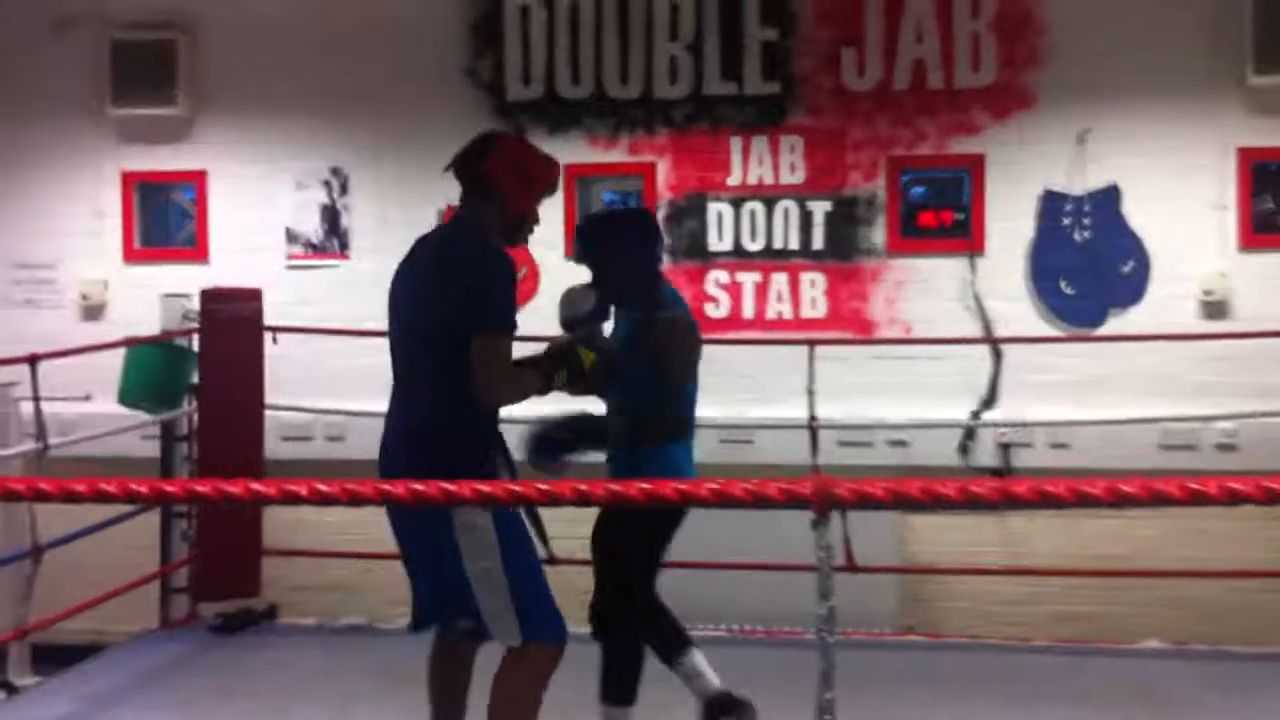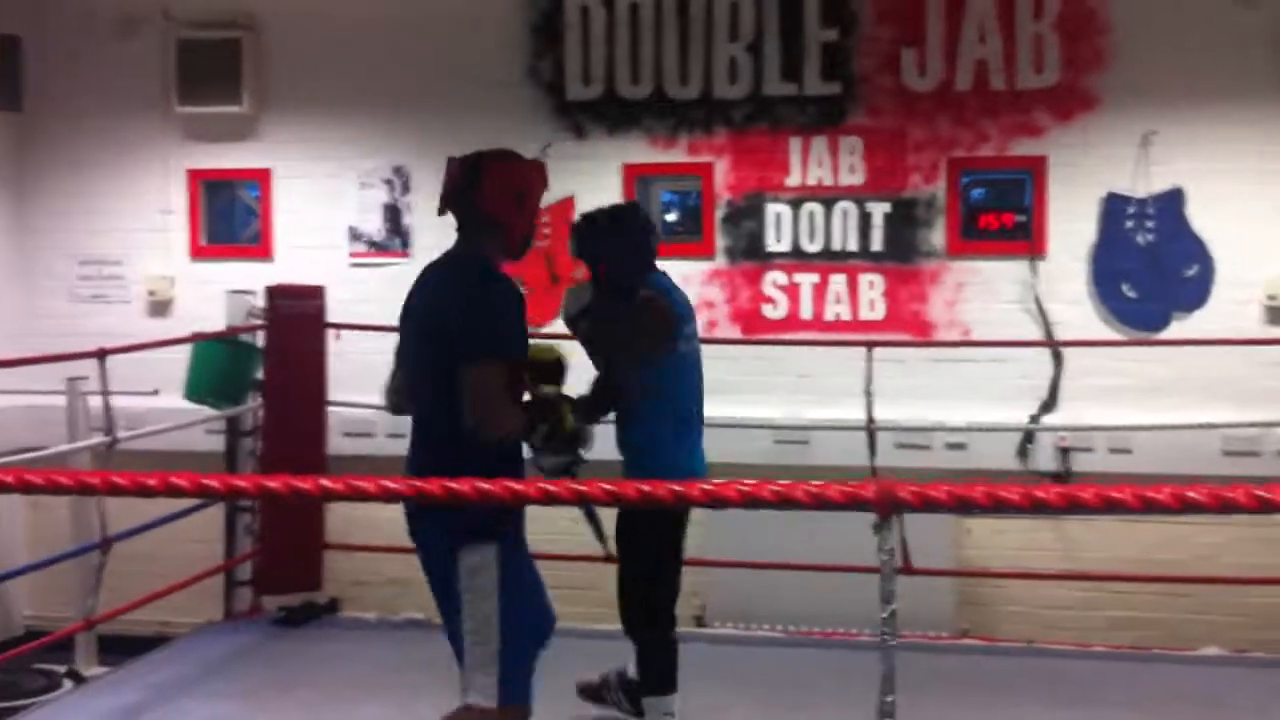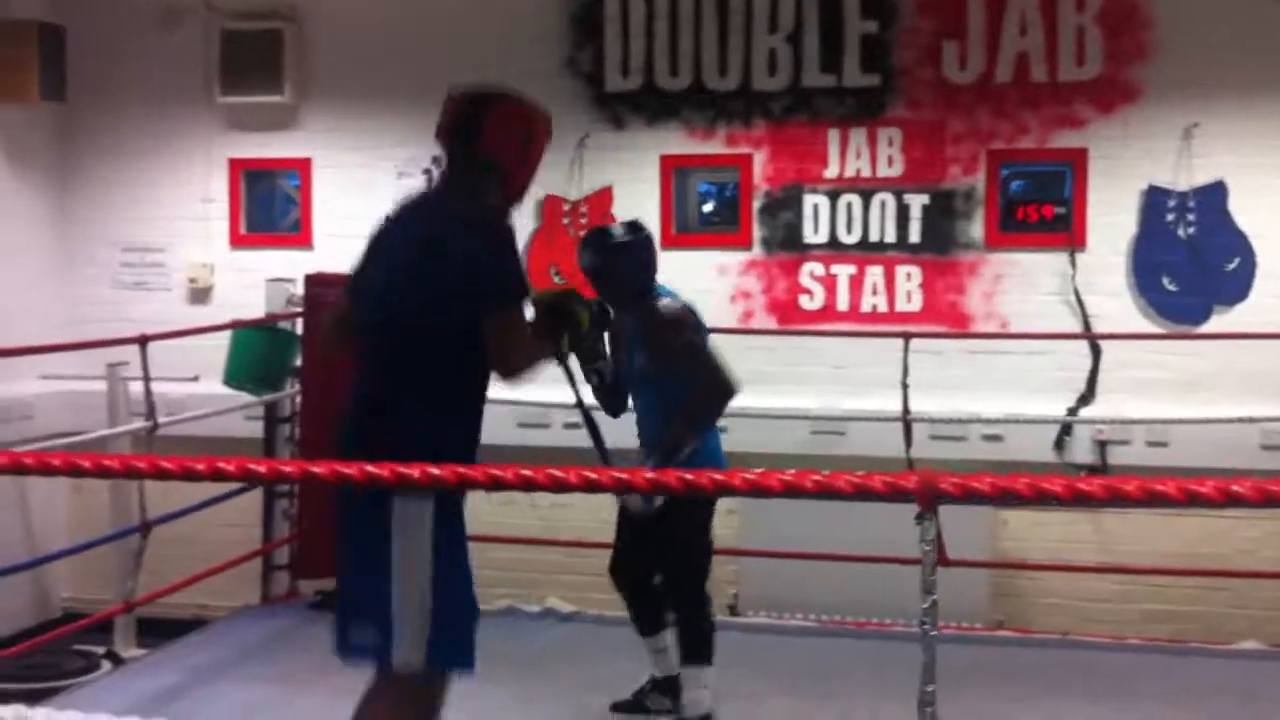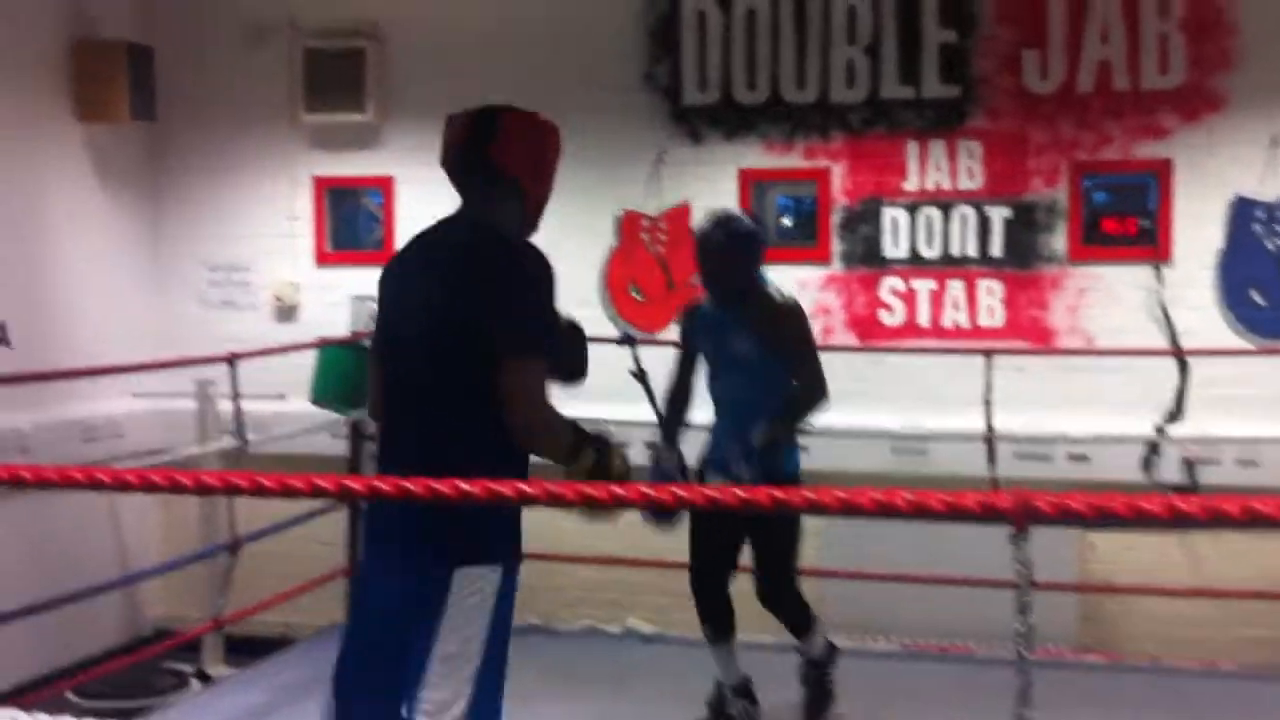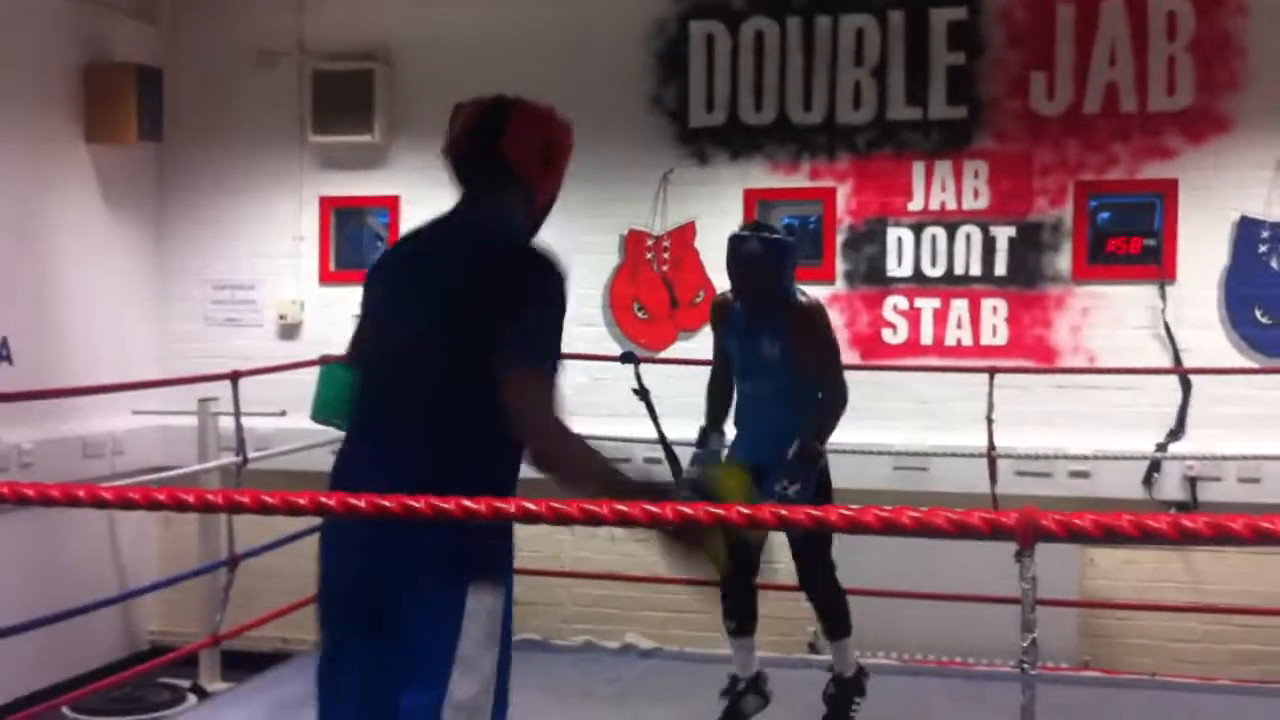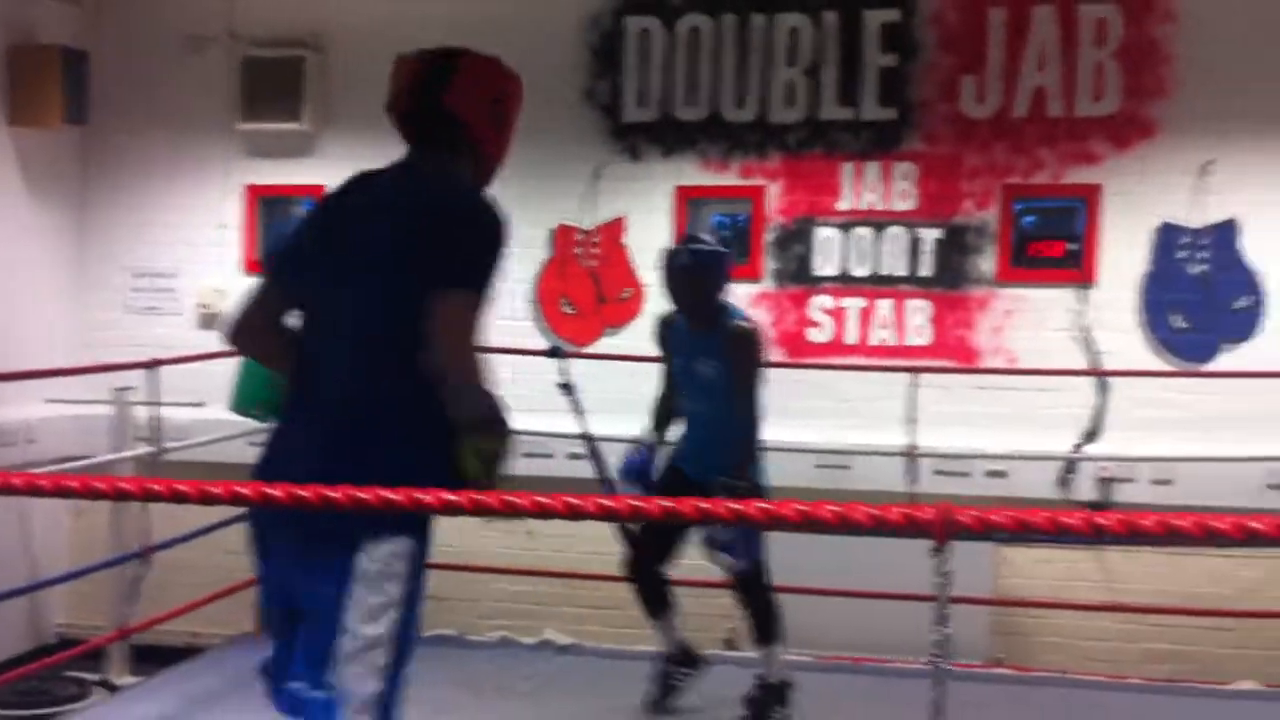
dt=0.3s
person 1, frame 1
left shoulder: (423, 256)
right shoulder: (484, 262)
right elbow: (493, 385)
left wrist: (536, 367)
right wrist: (557, 368)
left hip: (412, 463)
right hip: (455, 472)
left knee: (459, 630)
right knee: (534, 642)
person 1, frame 2
left shoulder: (433, 284)
right shoulder: (490, 292)
left elbow: (400, 396)
right elbow: (486, 416)
left hip: (437, 501)
right hip: (473, 513)
left knee: (511, 658)
person 1, frame 3
left shoulder: (406, 223)
right shoulder: (480, 233)
left elbow: (341, 328)
right elbow: (512, 358)
right wrist: (557, 325)
left hip: (373, 454)
right hip: (414, 468)
left knee: (410, 661)
person 1, frame 4
left shoulder: (412, 260)
right shoulder: (516, 265)
right elbow: (527, 420)
right wrist: (589, 454)
left hip: (399, 521)
right hip: (466, 536)
person 1, frame 5
left shoulder: (397, 262)
right shoulder: (526, 274)
right elbow: (532, 425)
right wrist: (636, 495)
left hip: (358, 536)
right hip: (447, 550)
person 1, frame 6
left shoulder: (342, 206)
right shoulder: (462, 217)
left elbow: (250, 330)
right elbow: (446, 359)
right wrist: (480, 418)
left hip: (292, 483)
right hip: (373, 500)
person 2, frame 1
left shoulder: (663, 322)
right shoulder: (638, 313)
left elbow: (670, 422)
right elbow: (615, 388)
left wrist: (580, 432)
right wrist: (585, 342)
left hip: (644, 485)
right hip: (651, 482)
left knee: (615, 612)
right knee: (636, 604)
person 2, frame 2
left shoulder: (642, 305)
right shoulder: (659, 298)
left elbow: (616, 392)
right wrist: (590, 333)
left hip: (659, 472)
right hip: (673, 465)
left knee: (646, 601)
right knee: (644, 592)
person 2, frame 3
left shoulder: (666, 319)
right shoulder: (625, 321)
left elbow: (718, 388)
right elbow: (614, 402)
left wrist: (671, 450)
right wrist: (590, 356)
left hip: (688, 466)
right hip: (655, 463)
left knee: (683, 583)
right knee: (629, 572)
person 2, frame 4
left shoulder: (778, 311)
right shoulder: (699, 316)
left elbow: (813, 387)
right elbow: (683, 385)
left wrist: (767, 441)
right wrist: (667, 447)
left hip: (771, 467)
right hip: (722, 463)
left knee: (775, 586)
right knee: (706, 579)
left ankle: (817, 658)
person 2, frame 5
left shoulder: (805, 315)
right shoulder: (726, 310)
left elbow: (835, 395)
left wrist: (803, 456)
right wrist: (709, 446)
left hip: (799, 468)
right hip: (748, 460)
left knee: (815, 574)
right knee: (735, 572)
left ankle: (847, 676)
person 2, frame 6
left shoulder: (739, 334)
right shoulder: (670, 328)
left elbow: (747, 420)
left wrist: (738, 488)
right wrist: (649, 443)
left hip: (731, 474)
right hip: (686, 465)
left knee: (746, 578)
right knee: (641, 559)
right ankle: (676, 653)
